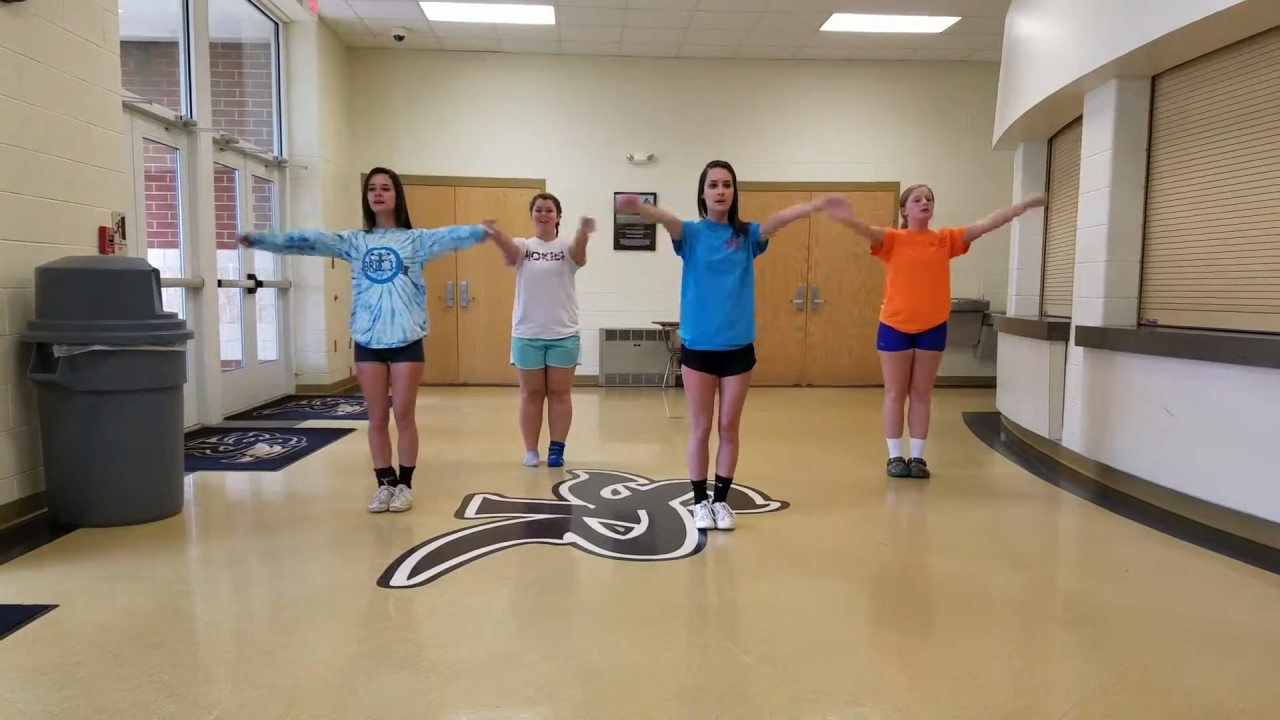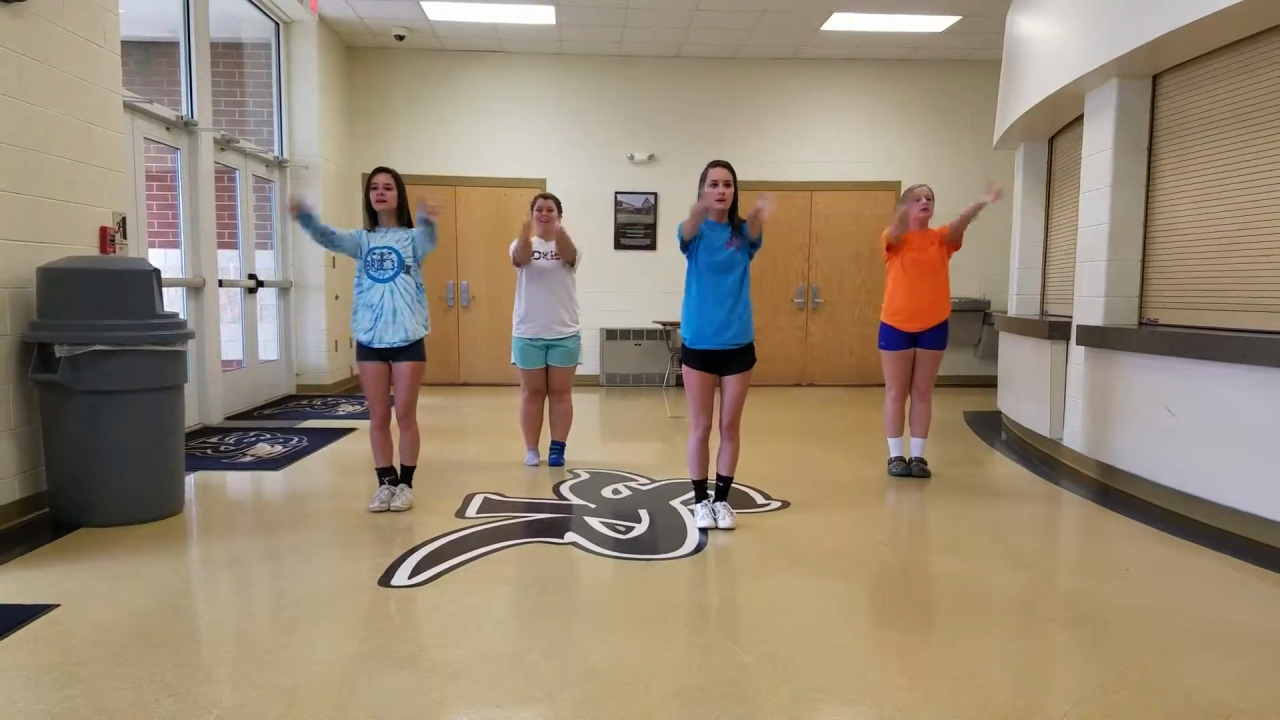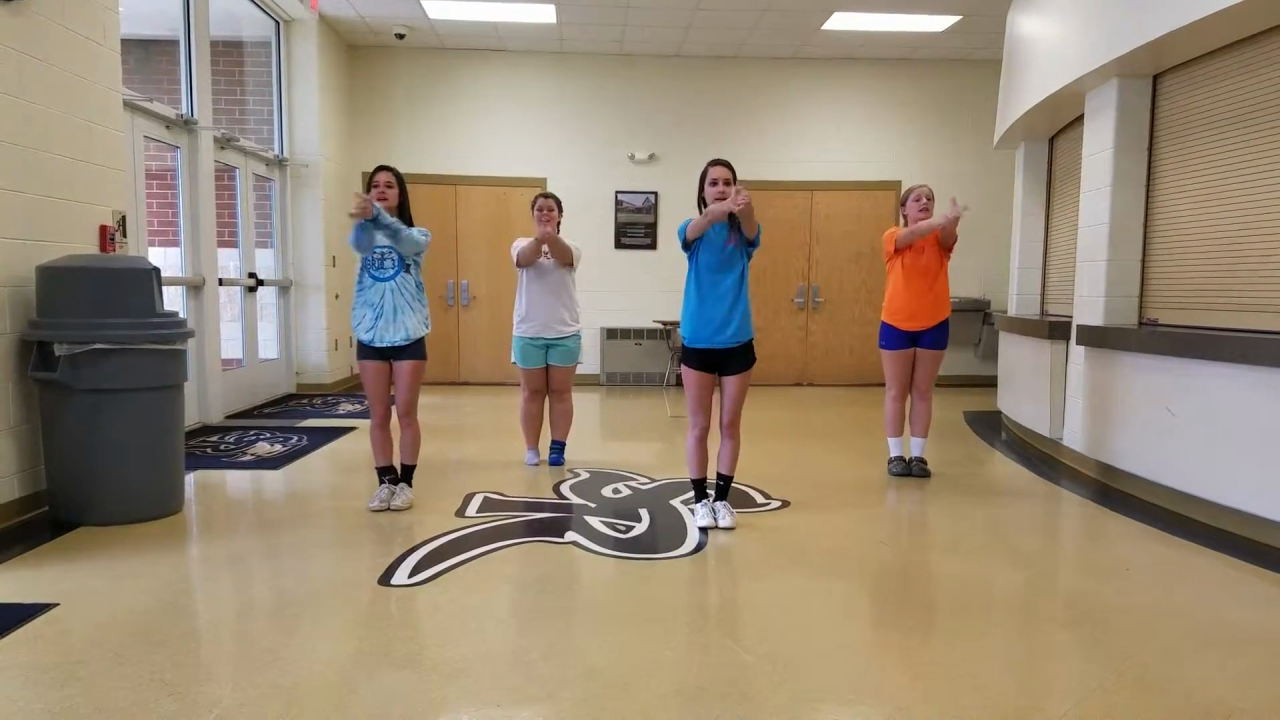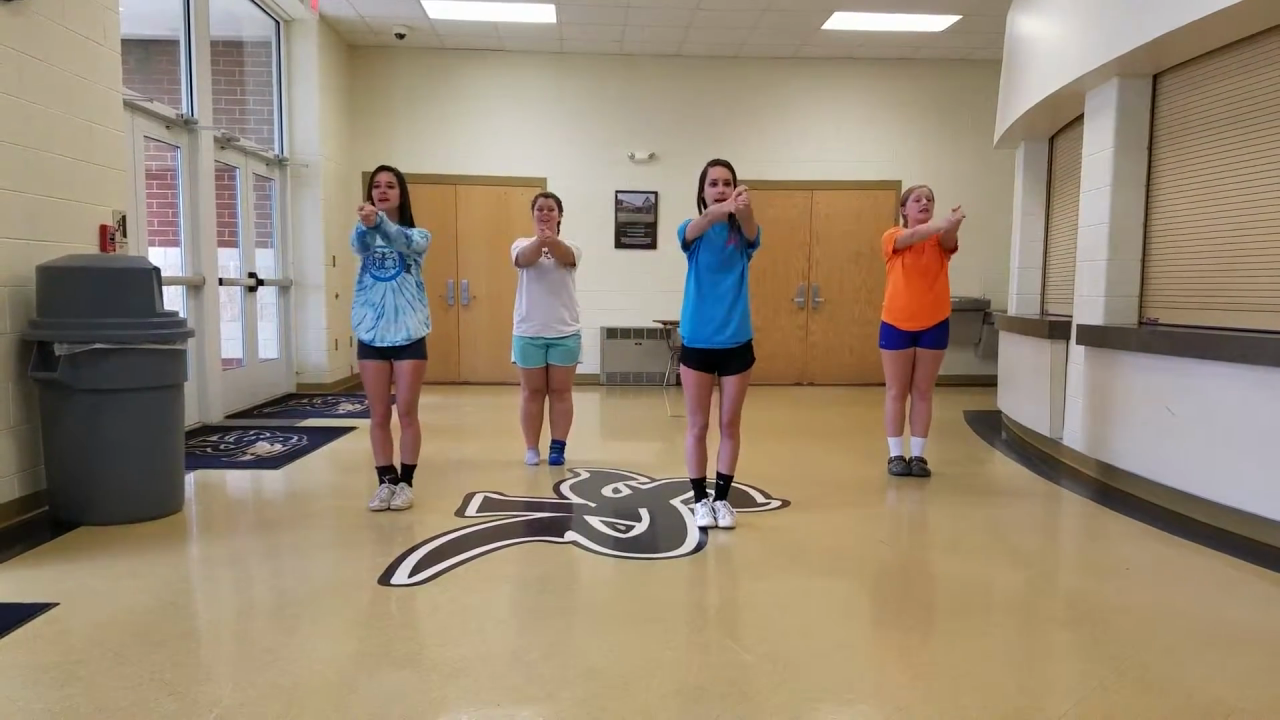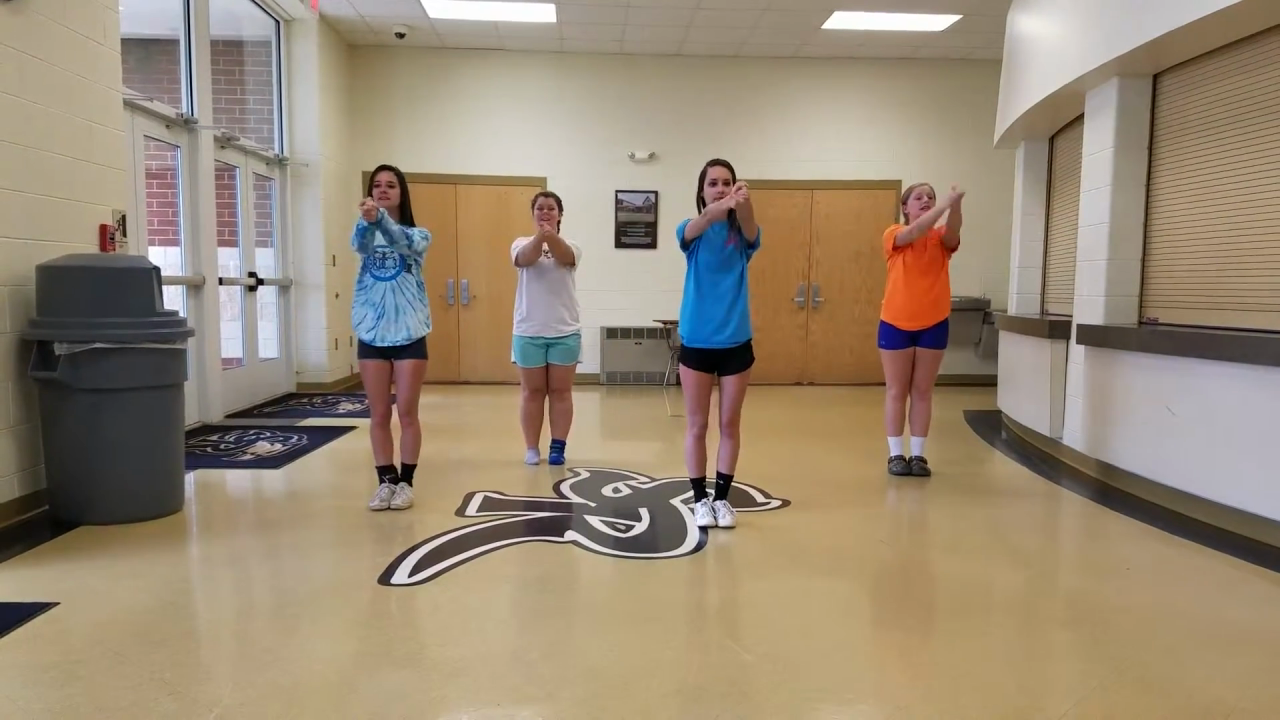
dt=0.1s
person 1, frame 1
left shoulder: (748, 233)
right shoulder: (690, 233)
left elbow: (781, 218)
right elbow: (665, 219)
left wrist: (819, 205)
right wrist: (640, 208)
left hip: (738, 345)
right hip: (698, 345)
left knee: (729, 426)
right knee: (700, 428)
left ankle: (721, 500)
right ankle: (700, 501)
person 1, frame 2
left shoulder: (745, 232)
right shoulder: (694, 232)
left elbow: (757, 223)
right elbow: (691, 223)
left wrist: (760, 210)
right wrist: (701, 209)
left hip: (738, 344)
right hip: (698, 344)
left knee: (730, 426)
right knee: (700, 428)
left ankle: (722, 500)
right ankle: (701, 500)
person 1, frame 3
left shoulder: (744, 233)
right shoulder: (692, 230)
left elbow: (750, 226)
right elbow: (697, 228)
left wrist: (744, 207)
right wrist: (719, 209)
left hip: (738, 342)
right hip: (697, 342)
left knee: (730, 425)
right knee: (699, 427)
left ankle: (722, 499)
right ankle: (700, 500)
person 1, frame 4
left shoulder: (744, 234)
right shoulder: (692, 230)
left elbow: (748, 226)
right elbow: (699, 227)
left wrist: (743, 208)
right wrist: (720, 210)
left hip: (737, 343)
right hip: (697, 342)
left knee: (730, 425)
right knee: (698, 426)
left ankle: (722, 499)
right ankle: (700, 500)
person 1, frame 5
left shoulder: (743, 234)
right shoulder: (691, 230)
left elbow: (749, 229)
right elbow: (699, 225)
left wrist: (743, 202)
right wrist: (722, 205)
left hip: (736, 342)
right hip: (696, 342)
left knee: (729, 425)
right knee: (697, 426)
left ankle: (722, 498)
right ankle: (699, 499)
person 2, frame 1
left shoulder: (415, 238)
right shoulder: (356, 240)
left elbow: (449, 237)
right elbow: (314, 242)
left wrist: (480, 232)
right wrist: (260, 239)
left hip: (405, 338)
right hip: (367, 340)
left knee: (404, 416)
right knee: (377, 417)
left ankle: (404, 484)
right ankle: (385, 483)
person 2, frame 2
left shoulder: (413, 237)
right shoulder: (361, 239)
left elbow: (430, 237)
right elbow: (329, 237)
left wrist: (427, 219)
right wrist: (305, 216)
left hip: (407, 338)
right hip: (370, 339)
left knee: (405, 415)
right knee: (378, 417)
left ankle: (405, 483)
right ankle: (385, 482)
person 2, frame 3
left shoulder: (418, 235)
right shoulder: (367, 235)
left elbow: (403, 239)
right elbow: (360, 240)
left wrist: (377, 214)
right wrist: (362, 217)
left hip: (408, 336)
right hip: (370, 337)
left knee: (406, 414)
right knee: (379, 415)
left ankle: (406, 482)
right ankle: (385, 481)
person 2, frame 4
left shoulder: (418, 236)
right shoulder: (365, 238)
left elbow: (402, 241)
right elbow: (361, 244)
left wrist: (379, 221)
right wrist: (367, 224)
left hip: (409, 336)
right hip: (371, 337)
left knee: (406, 413)
right knee: (379, 415)
left ankle: (405, 482)
right ankle: (386, 481)
person 2, frame 5
left shoulder: (418, 235)
right shoulder: (368, 236)
left elbow: (402, 243)
right elbow: (360, 243)
left wrist: (379, 216)
right wrist: (367, 218)
left hip: (410, 335)
right hip: (371, 337)
left knee: (407, 413)
right knee: (379, 414)
left ankle: (406, 482)
right ankle: (386, 481)
person 3, frame 1
left shoulder: (945, 239)
right shoulder: (891, 239)
left elbow: (985, 224)
right elbow: (867, 231)
left wrist: (1025, 205)
right wrist: (848, 220)
left hip: (932, 326)
right hip: (895, 325)
left knee: (921, 393)
right knee: (895, 393)
left ankle: (917, 456)
right ankle: (895, 456)
person 3, frame 2
left shoulder: (943, 238)
right shoulder: (894, 237)
left elbow: (961, 223)
right elbow: (897, 228)
left wrist: (981, 204)
right wrist: (905, 209)
left hip: (934, 325)
right hip: (896, 325)
left knee: (922, 393)
right knee: (896, 392)
left ankle: (918, 455)
right ankle: (896, 455)
person 3, frame 3
left shoulder: (940, 237)
right shoulder: (893, 236)
left elbow: (948, 234)
right elbow: (913, 234)
left wrist: (954, 218)
right wrist: (942, 220)
left hip: (934, 324)
right hip: (896, 324)
left knee: (922, 392)
right knee: (896, 392)
left ankle: (917, 455)
right ankle: (895, 455)
person 3, frame 4
left shoulder: (941, 240)
right shoulder: (892, 237)
left elbow: (948, 237)
right elbow: (912, 236)
left wrist: (953, 222)
right wrist: (942, 222)
left hip: (934, 324)
right hip: (897, 324)
left knee: (922, 392)
right knee: (896, 392)
left ankle: (917, 455)
right ankle: (895, 455)
person 3, frame 5
left shoulder: (941, 235)
right shoulder: (894, 233)
left elbow: (952, 236)
right elbow: (914, 232)
left wrist: (954, 207)
right wrist: (941, 207)
left hip: (934, 324)
right hip: (896, 323)
left knee: (922, 391)
right knee: (897, 391)
left ankle: (917, 455)
right ankle: (895, 454)
person 4, frame 1
left shoulder: (566, 247)
right shoulder: (523, 246)
left elbow: (579, 253)
right elbow: (510, 251)
left wrist: (584, 233)
right wrist: (495, 235)
left hip: (564, 334)
right hip: (527, 334)
left knee: (559, 393)
right knee: (531, 393)
left ankle: (557, 448)
right ankle: (530, 450)
person 4, frame 2
left shoulder: (568, 246)
right shoulder: (524, 245)
left elbow: (567, 252)
right elbow: (520, 255)
left wrist: (561, 234)
right wrist: (525, 234)
left hip: (564, 334)
right hip: (528, 333)
left knee: (560, 393)
right knee: (532, 393)
left ankle: (558, 447)
right ankle: (531, 449)
person 4, frame 3
left shoulder: (569, 247)
right shoulder: (522, 244)
left elbow: (563, 256)
right elbow: (526, 258)
left wrist: (552, 238)
right wrist: (538, 239)
left hip: (565, 332)
right hip: (528, 333)
left knee: (560, 392)
right knee: (532, 392)
left ankle: (558, 447)
right ankle: (531, 448)
person 4, frame 4
left shoulder: (570, 247)
right shoulder: (522, 244)
left elbow: (564, 257)
right elbow: (525, 258)
left wrist: (552, 241)
right wrist: (539, 241)
left hip: (565, 332)
right hip: (528, 332)
left knee: (560, 392)
right knee: (532, 392)
left ankle: (558, 446)
right ankle: (532, 448)
person 4, frame 5
left shoulder: (570, 246)
right shoulder: (523, 243)
left elbow: (564, 256)
right elbow: (525, 258)
left wrist: (550, 236)
right wrist: (540, 236)
left hip: (564, 332)
right hip: (528, 332)
left knee: (560, 391)
right knee: (532, 392)
left ankle: (558, 446)
right ankle: (532, 448)
